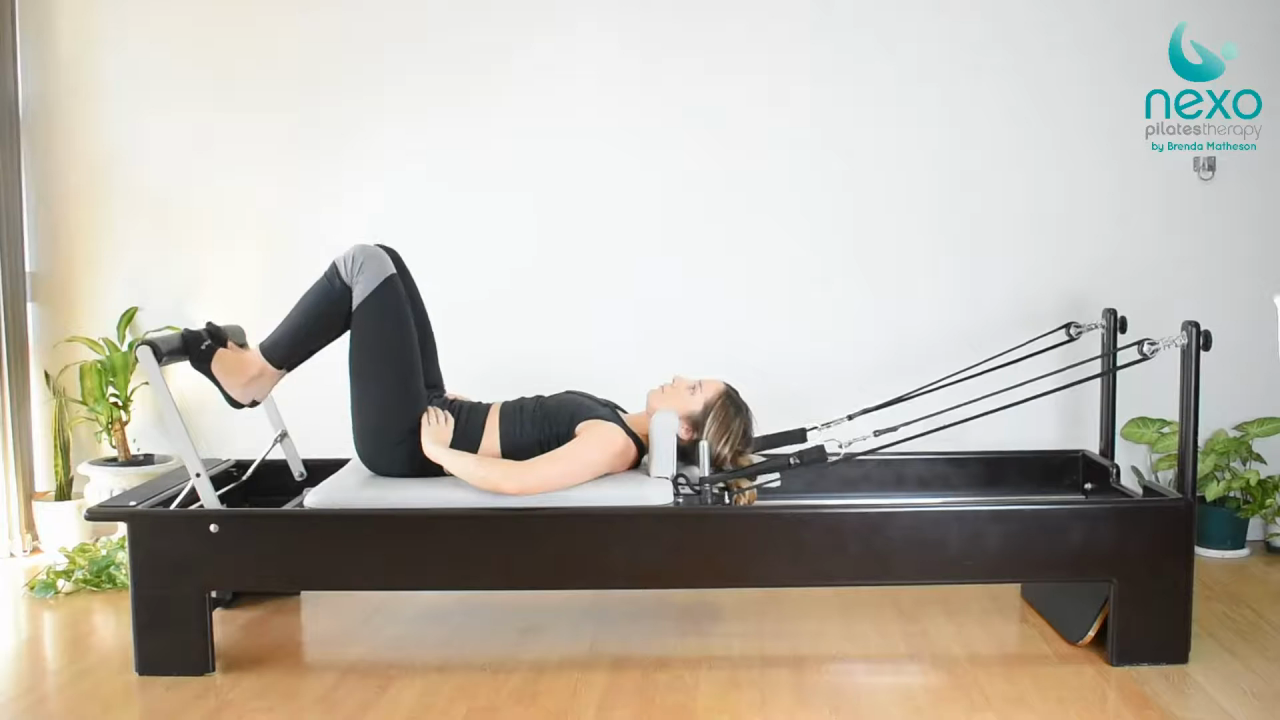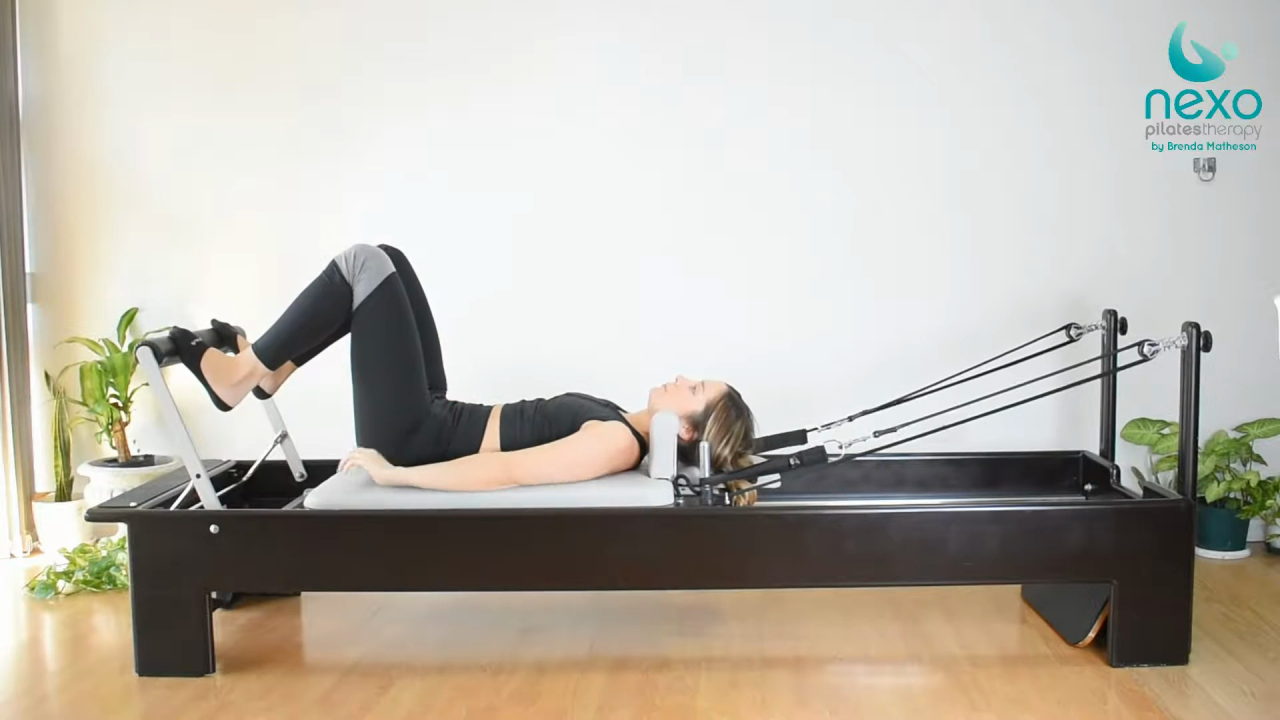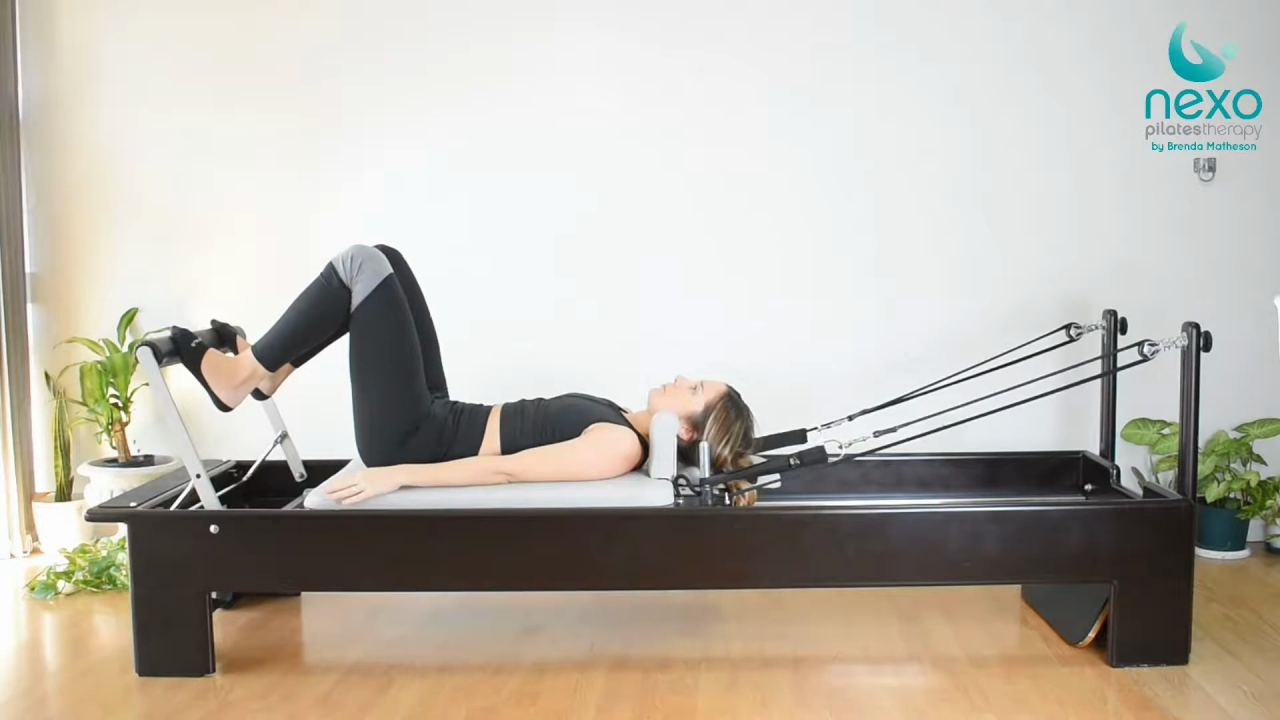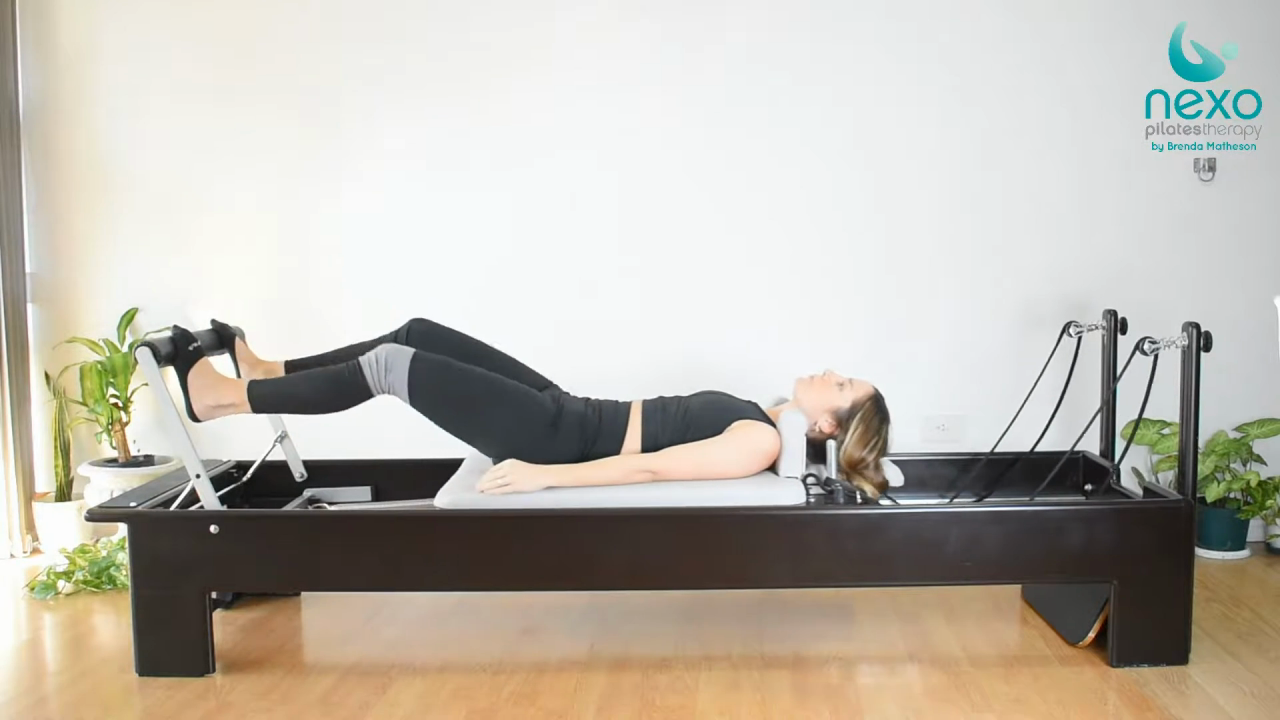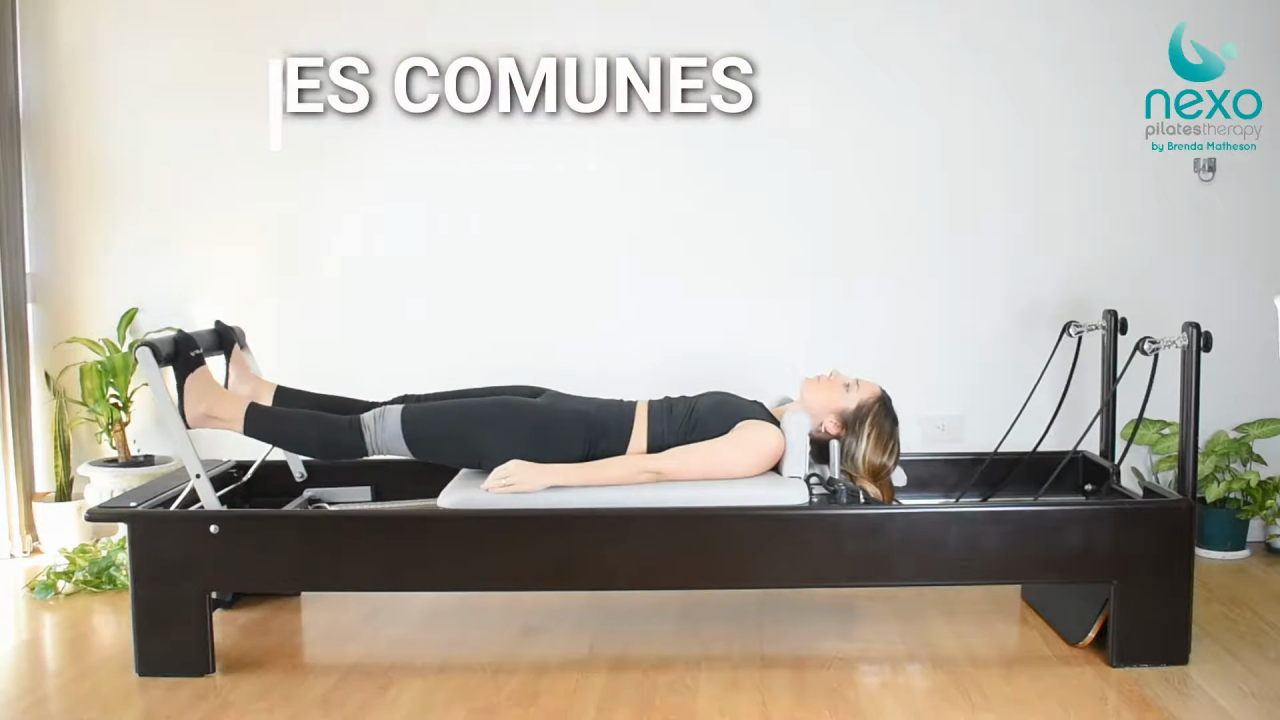
dt=1s
person 1, frame 1
left shoulder: (614, 445)
right shoulder: (619, 424)
left elbow: (515, 479)
left wrist: (439, 453)
left hip: (403, 443)
right hip: (435, 420)
left knee: (364, 266)
right knee: (381, 262)
left ankle: (253, 372)
right ankle: (265, 365)
person 1, frame 2
left shoulder: (616, 446)
right shoulder: (621, 425)
left elbow: (506, 471)
left wrist: (397, 473)
left hip: (416, 438)
right hip: (439, 417)
left knee: (363, 265)
right knee: (385, 261)
left ankle: (243, 373)
right ankle: (270, 368)
person 1, frame 3
left shoulder: (620, 449)
right shoulder: (622, 424)
left elbow: (506, 472)
left wrist: (397, 475)
left hip: (411, 441)
right hip: (440, 418)
left knee: (361, 266)
right knee: (382, 261)
left ankle: (242, 374)
right ankle: (266, 367)
person 1, frame 4
left shoulder: (762, 443)
right shoulder: (755, 419)
left elbow: (653, 468)
left wrist: (546, 475)
left hip: (559, 438)
right hip: (568, 413)
left knee: (389, 367)
right knee: (414, 336)
left ankle: (224, 396)
right ankle: (264, 371)
person 1, frame 5
left shoulder: (765, 445)
right shoulder: (762, 417)
left elbow: (655, 468)
left wrist: (548, 474)
left hip: (565, 439)
right hip: (566, 415)
left knee: (370, 434)
right knee: (384, 417)
left ankle: (219, 407)
right ankle: (252, 389)
